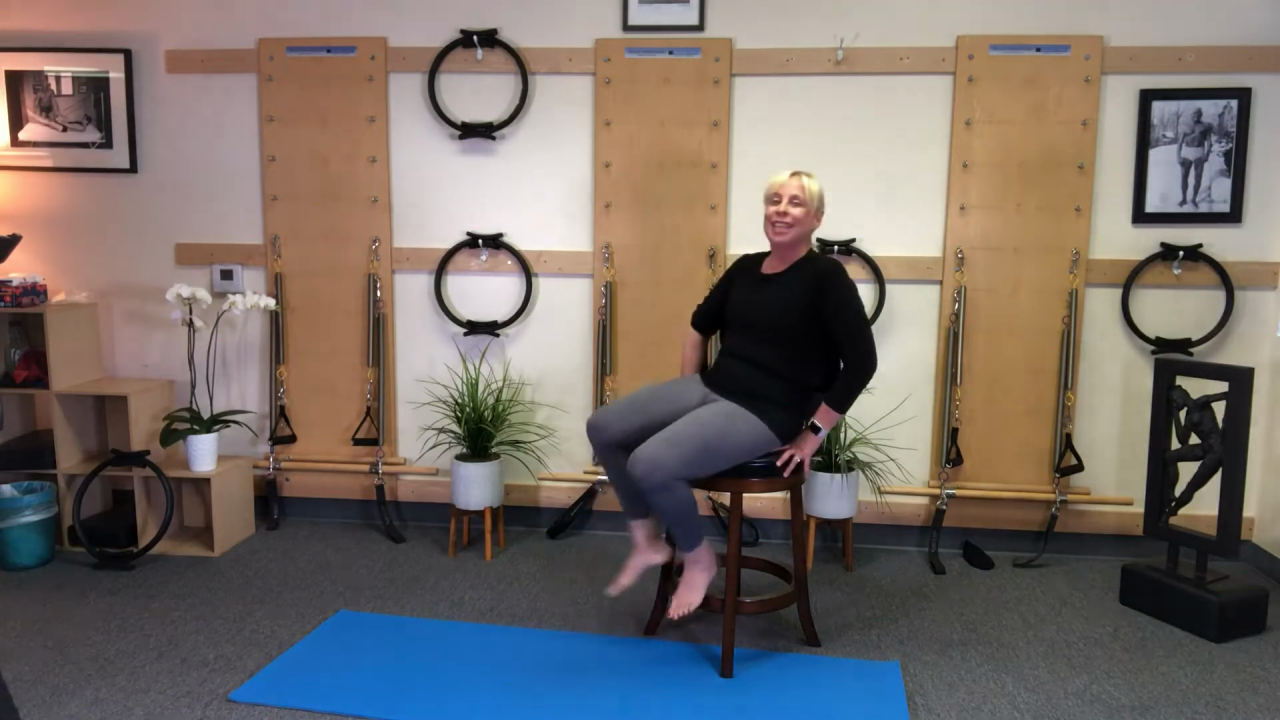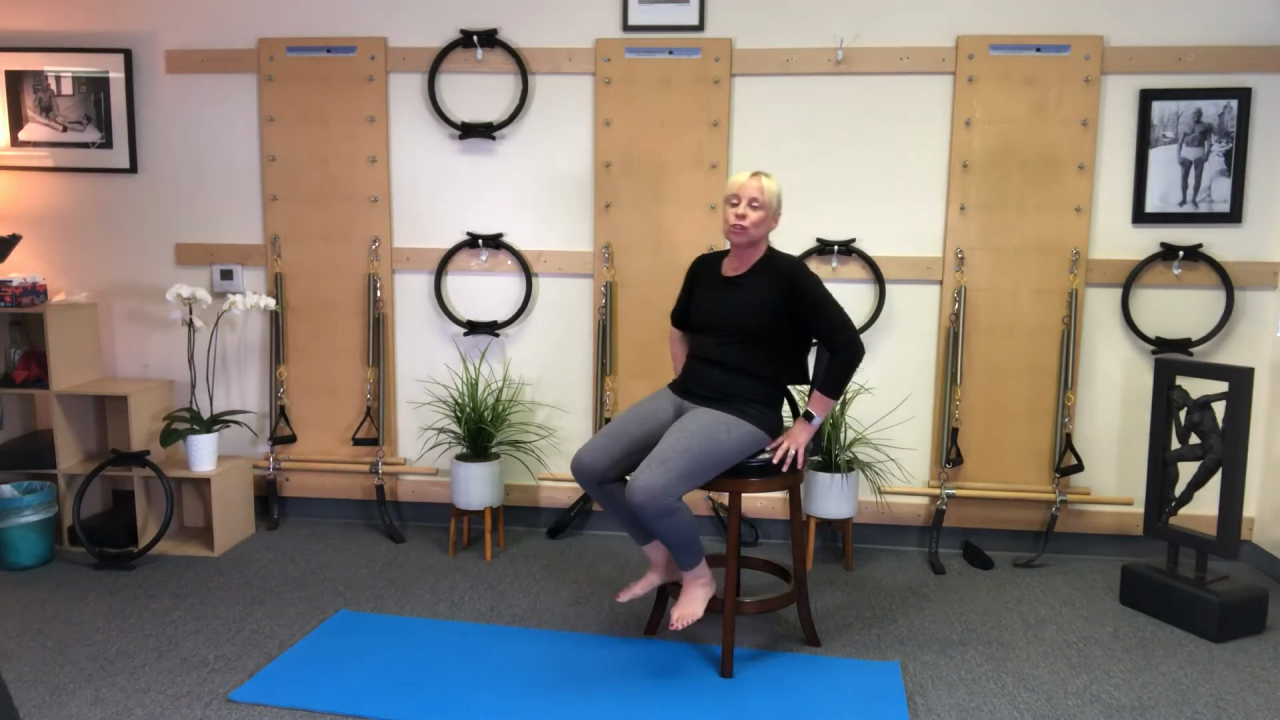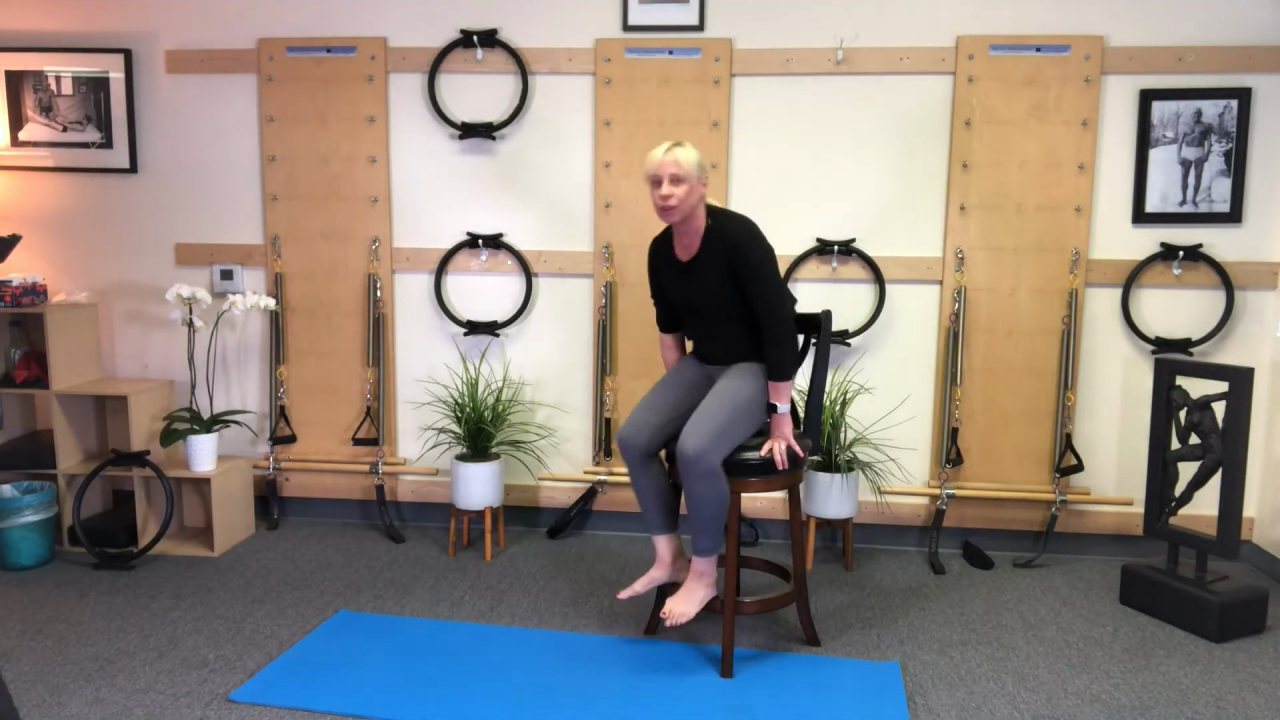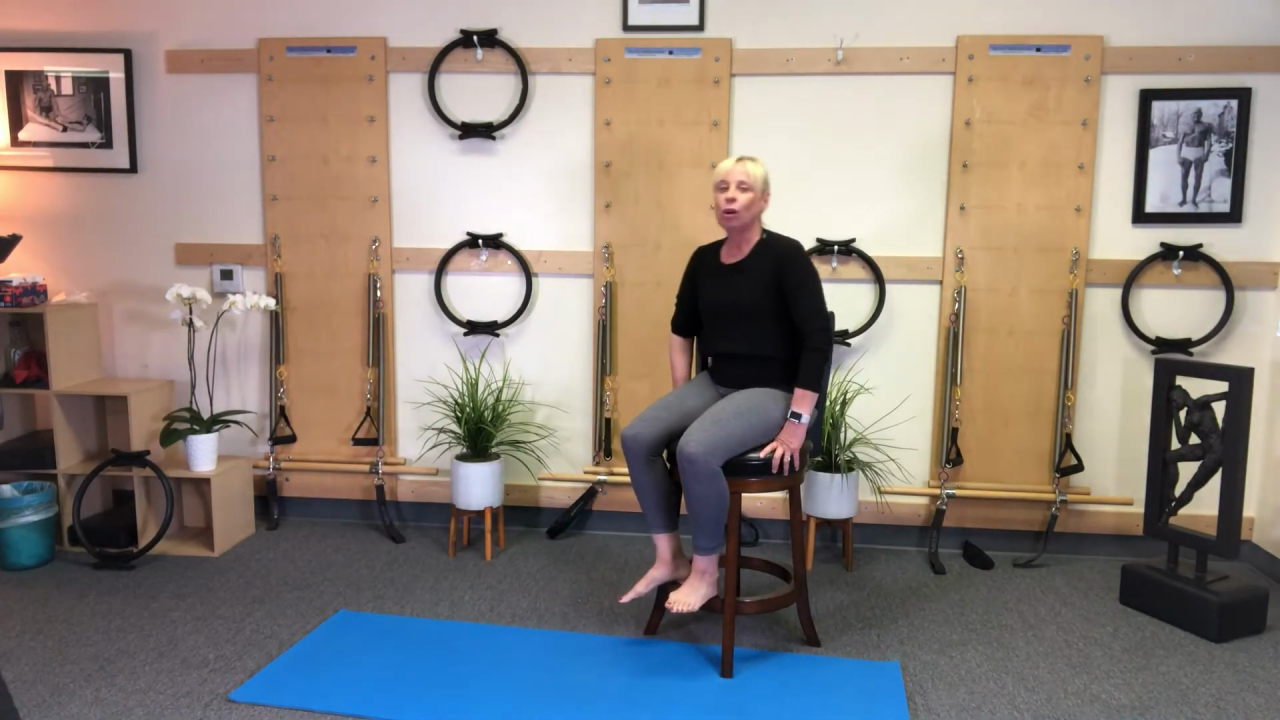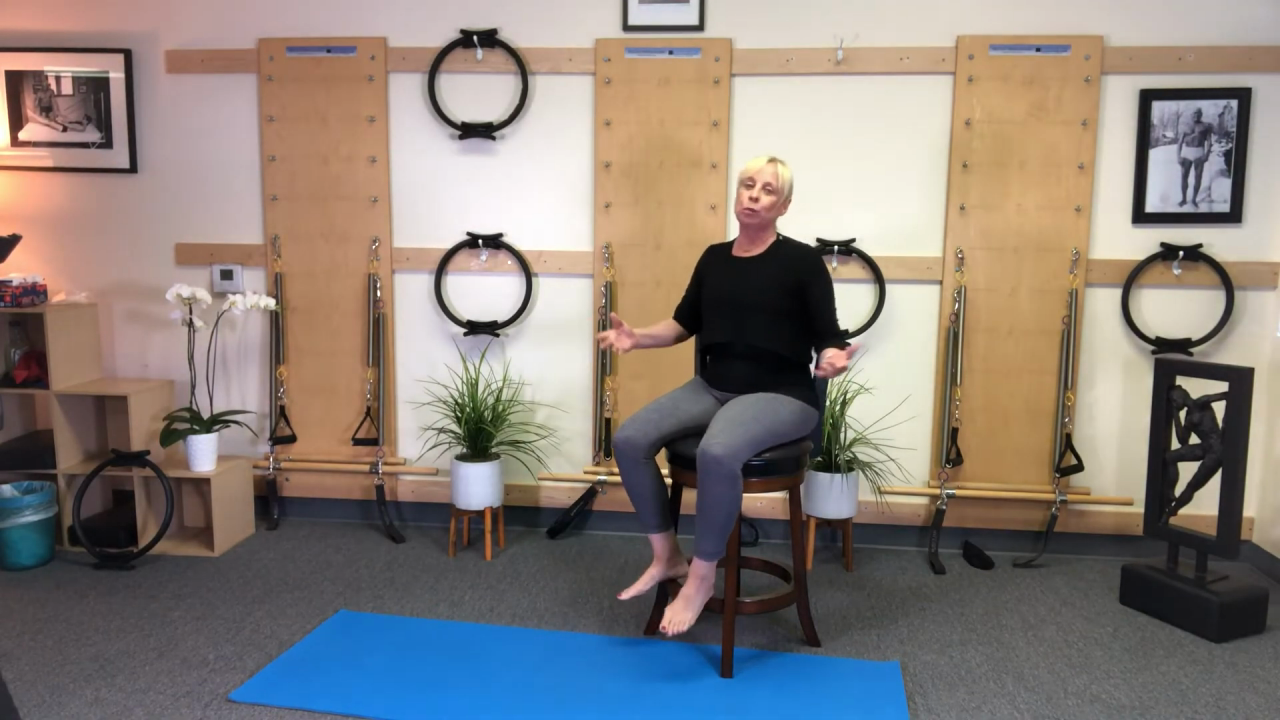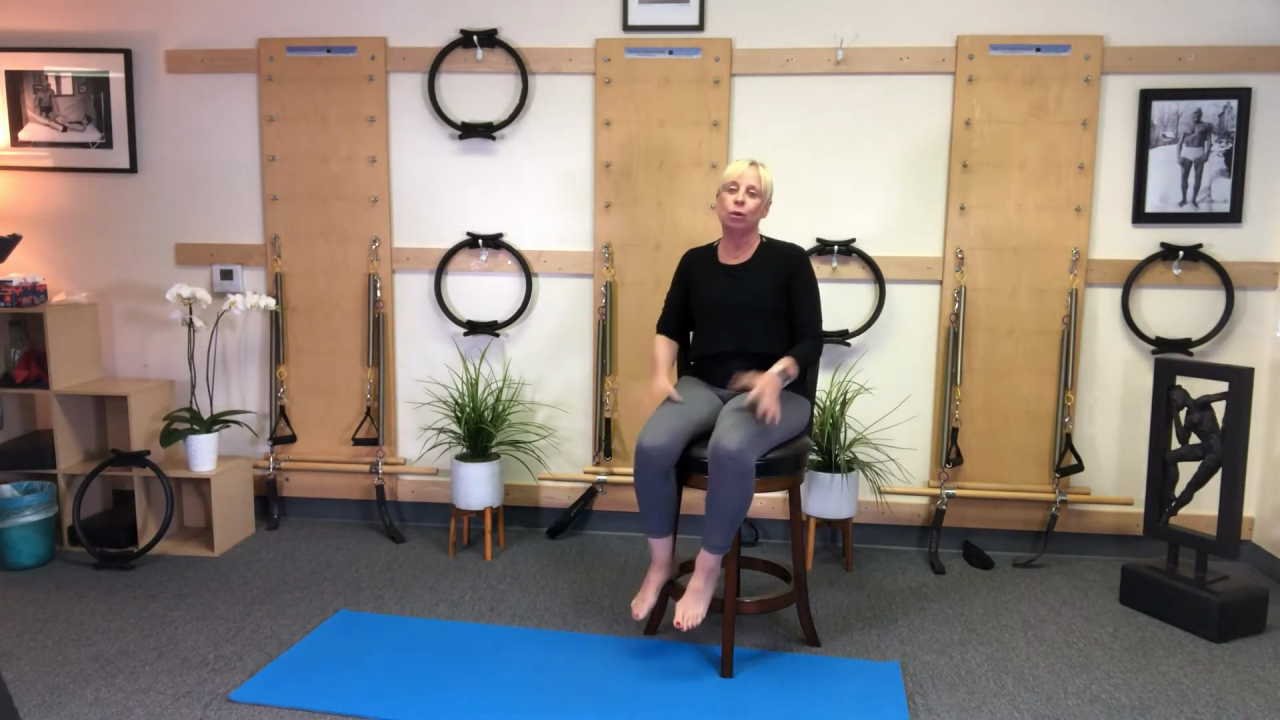
dt=0.7s
person 1, frame 1
left shoulder: (826, 275)
right shoulder: (745, 268)
left elbow: (862, 361)
right elbow: (699, 327)
left wrist: (814, 433)
right wrist: (683, 399)
left hip: (765, 413)
right hip: (711, 388)
left knee: (649, 464)
right knee: (604, 427)
left ankle: (699, 559)
right ankle: (646, 543)
person 1, frame 2
left shoulder: (788, 274)
right shoulder: (704, 267)
left elbow: (847, 347)
left wrist: (806, 424)
left hip: (742, 413)
right hip: (681, 397)
left knee: (648, 489)
right knee: (588, 467)
left ankle: (698, 577)
right ankle: (663, 561)
person 1, frame 3
left shoulder: (738, 236)
right shoulder: (660, 249)
left elbow: (778, 322)
right elbow: (669, 326)
left wrist: (779, 415)
right wrist: (677, 396)
left hip: (754, 365)
right hip: (703, 362)
left knee: (696, 449)
right knee: (634, 440)
left ankle: (704, 575)
right ankle: (670, 559)
person 1, frame 4
left shoulder: (786, 256)
right shoulder: (703, 260)
left elbow: (818, 341)
right elbow: (681, 332)
left wrist: (797, 422)
right wrist: (679, 406)
left hip: (774, 391)
right hip: (716, 383)
left knee: (695, 450)
right knee: (637, 437)
left ankle: (705, 572)
right ankle: (669, 559)
person 1, frame 5
left shoulder: (802, 260)
right shoulder: (714, 257)
left elbow: (827, 336)
right elbow: (684, 322)
left wrist: (835, 359)
right wrist: (636, 337)
left hip: (779, 395)
right hip: (711, 387)
left knee: (716, 453)
right knee: (629, 439)
left ankle: (701, 577)
right ankle: (666, 557)
person 1, frame 6
left shoulder: (789, 260)
right shoulder: (694, 262)
left elbow: (811, 338)
right elbow: (669, 328)
left wrist: (775, 376)
right wrist: (661, 374)
left hip: (773, 392)
right hip: (703, 385)
left knee: (730, 449)
right knee: (651, 446)
left ankle: (707, 569)
right ankle: (661, 562)
